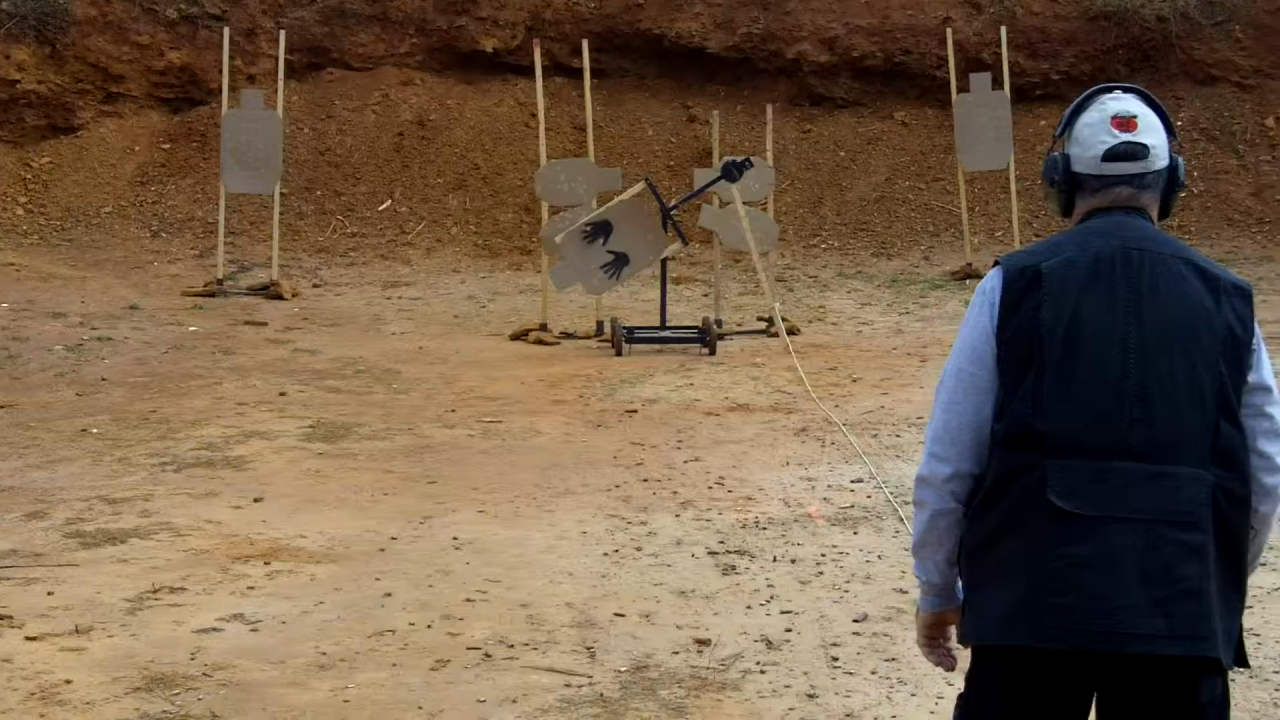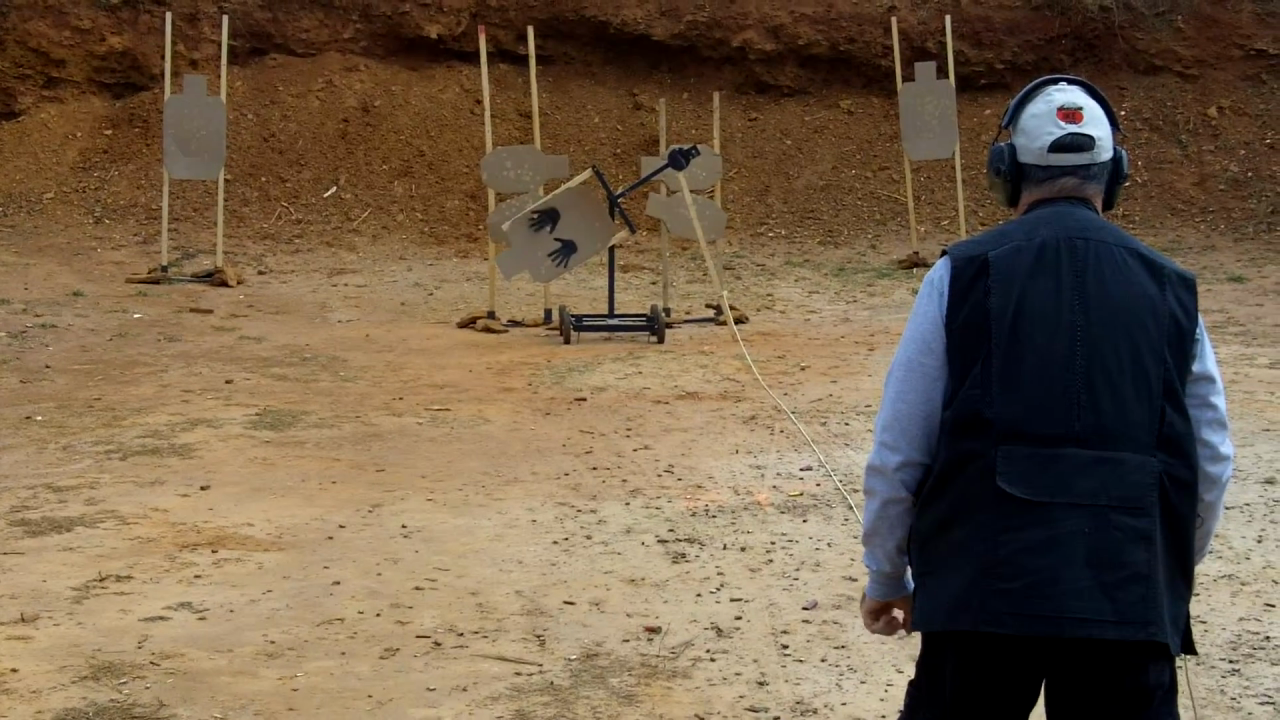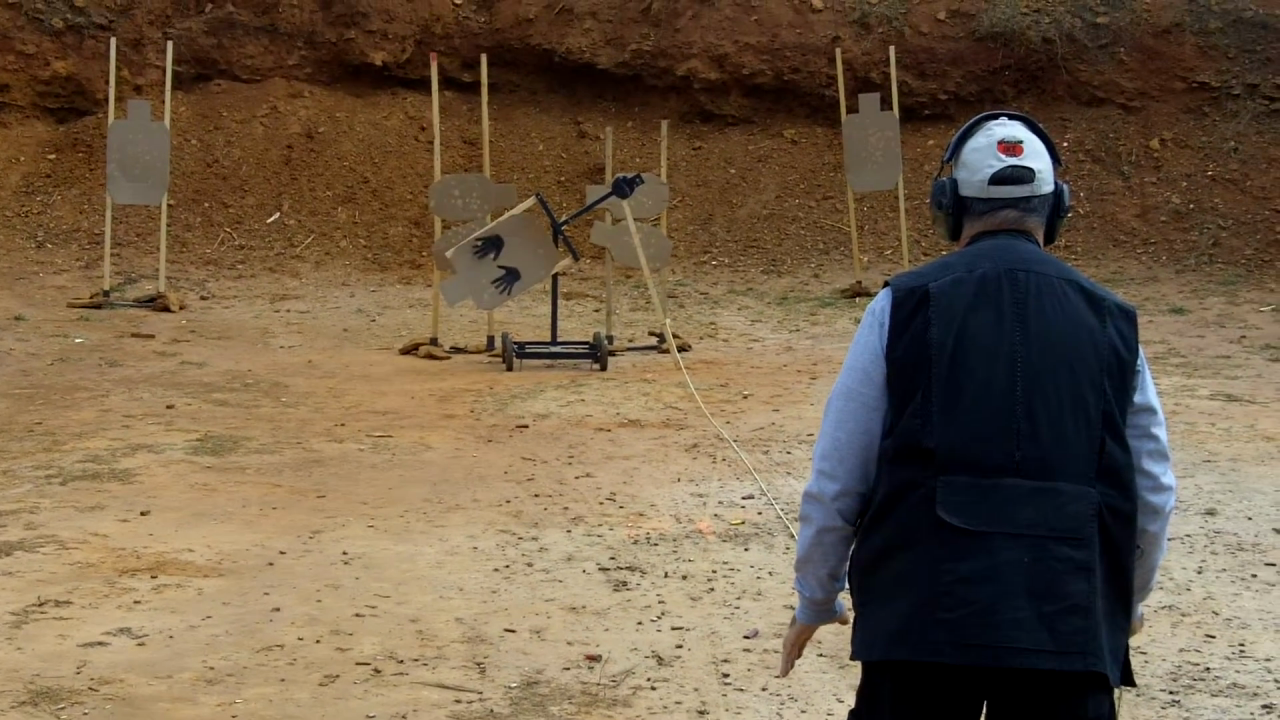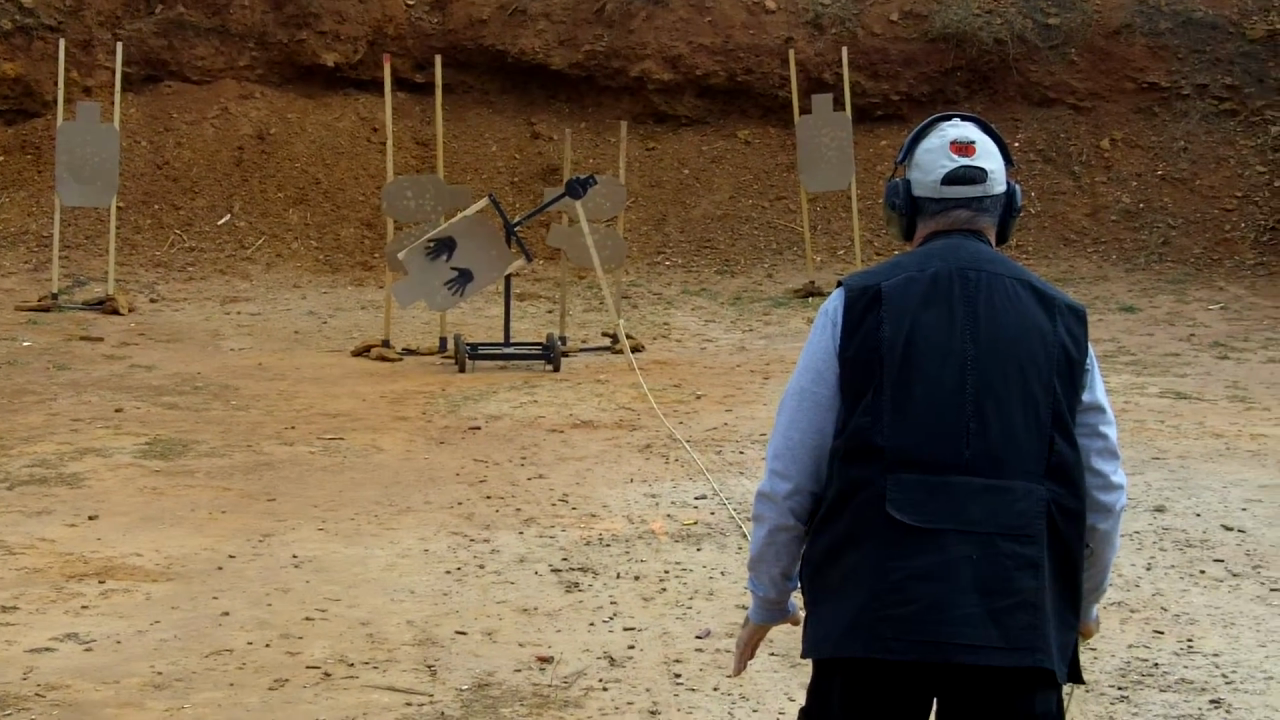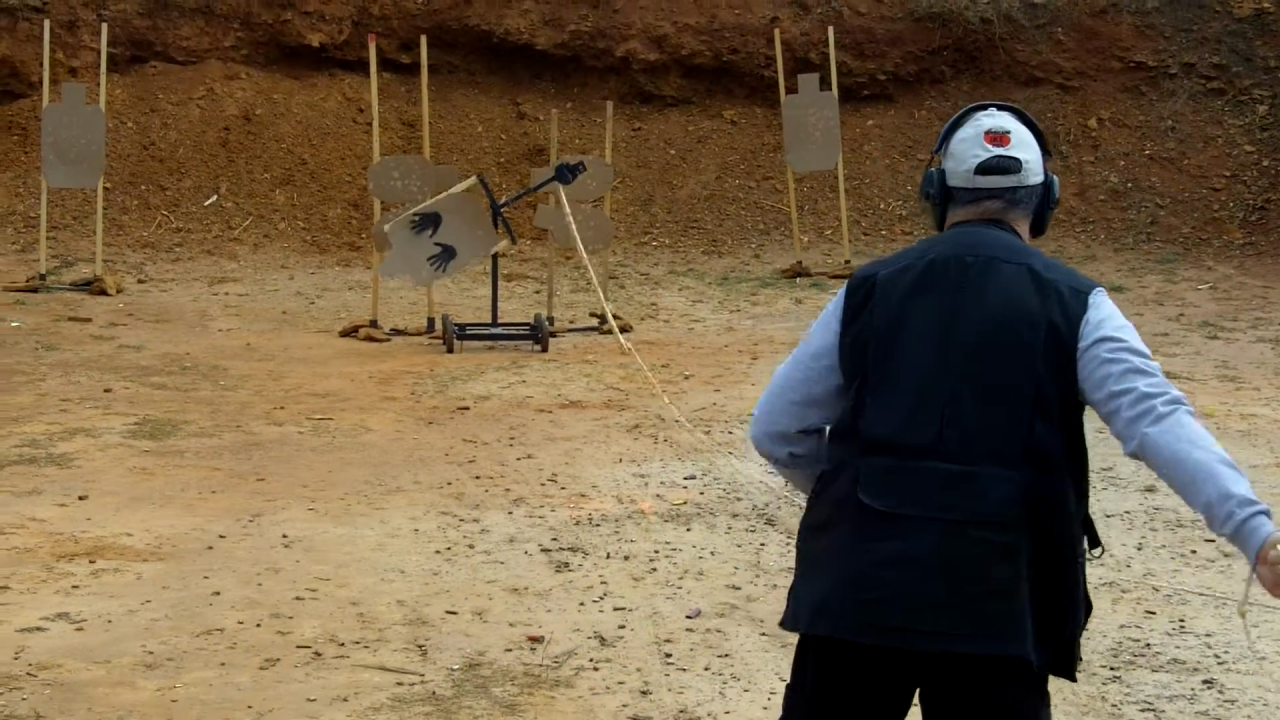
dt=1s
person 1, frame 1
left shoulder: (1015, 285)
right shoulder: (1228, 300)
left elbow: (948, 464)
left wrist: (937, 590)
right wrist: (1220, 584)
left hip: (1032, 603)
right hip: (1182, 612)
person 1, frame 2
left shoulder: (963, 274)
right shoulder: (1171, 289)
left elbow: (897, 451)
right elbow: (1211, 463)
left wrist: (886, 575)
right wrist: (1170, 574)
left hip: (981, 589)
right hip: (1130, 596)
person 1, frame 3
left shoulder: (904, 305)
right shoulder: (1111, 321)
left elbow: (836, 481)
right elbow: (1153, 492)
left wrist: (815, 598)
right wrist: (1124, 600)
left hip: (921, 617)
right hip: (1068, 623)
person 1, frame 4
left shoulder: (858, 304)
right shoulder: (1061, 320)
left elbow: (788, 481)
right elbow: (1103, 492)
left wrist: (768, 598)
right wrist: (1081, 602)
left hip: (873, 611)
right hip: (1016, 618)
person 1, frame 5
left shoulder: (872, 288)
right shoulder: (1073, 302)
left elbow: (776, 428)
right elbow: (1156, 416)
left hip: (861, 584)
right hip: (995, 598)
